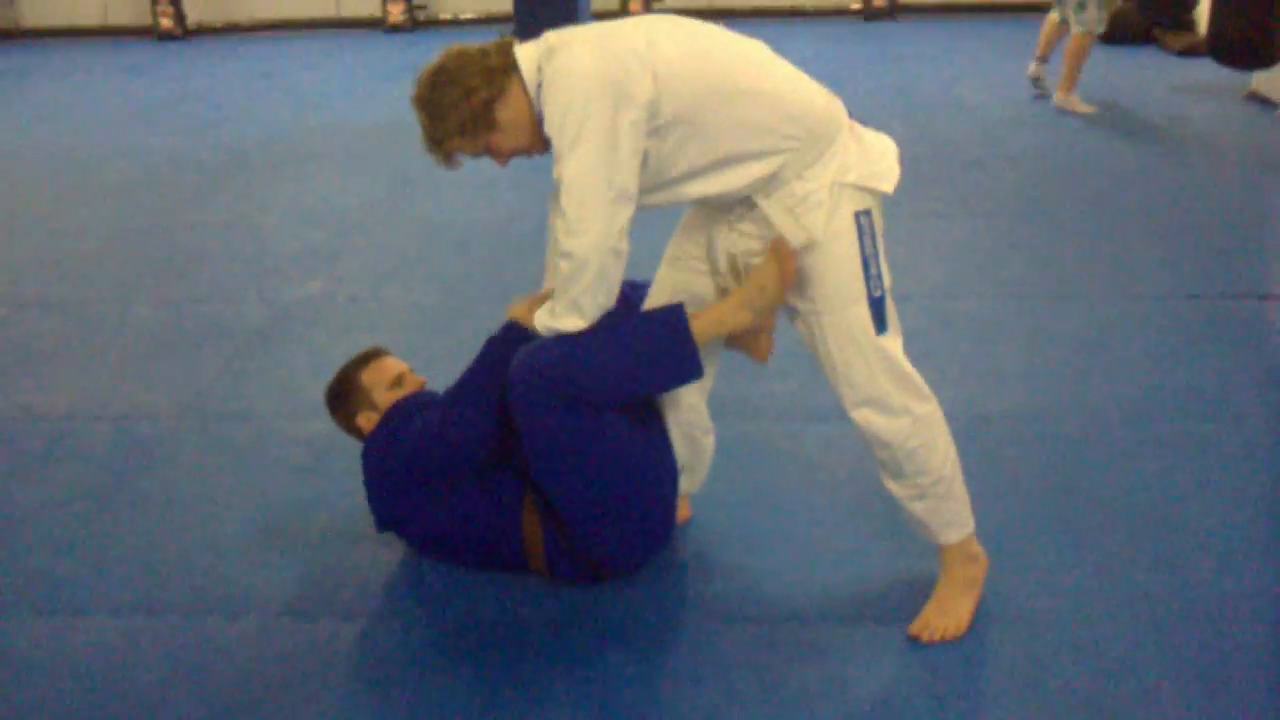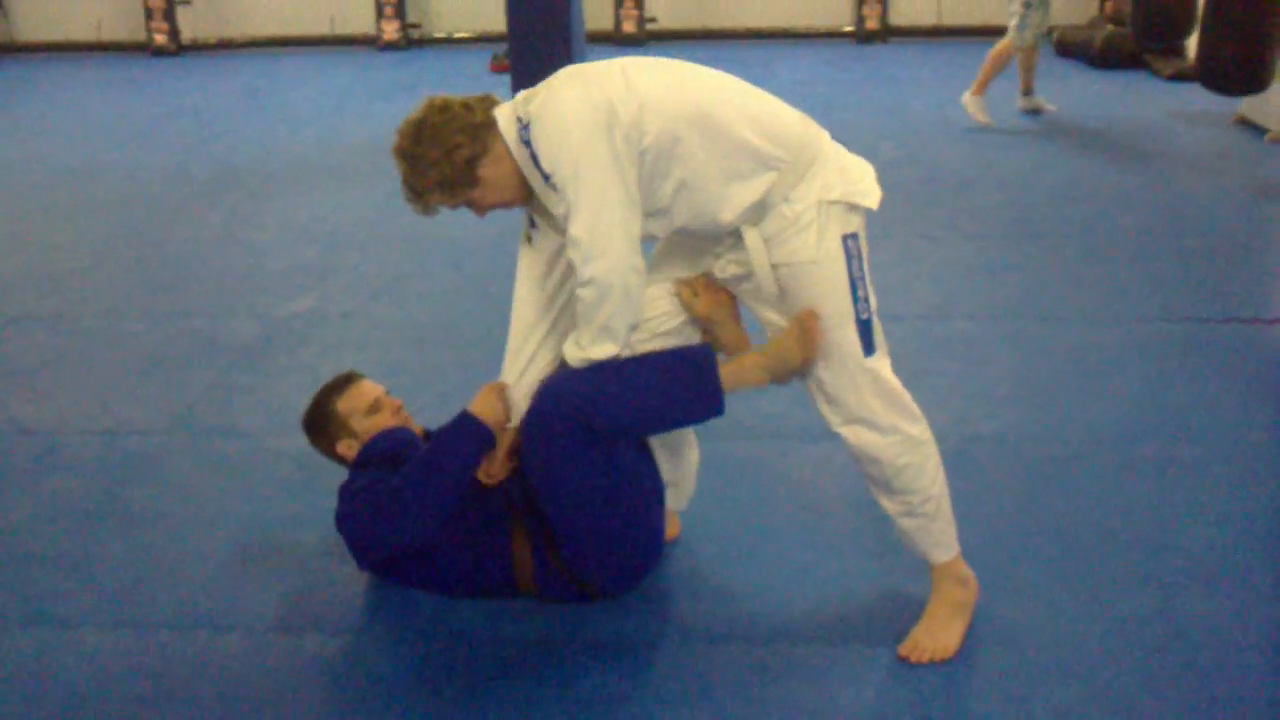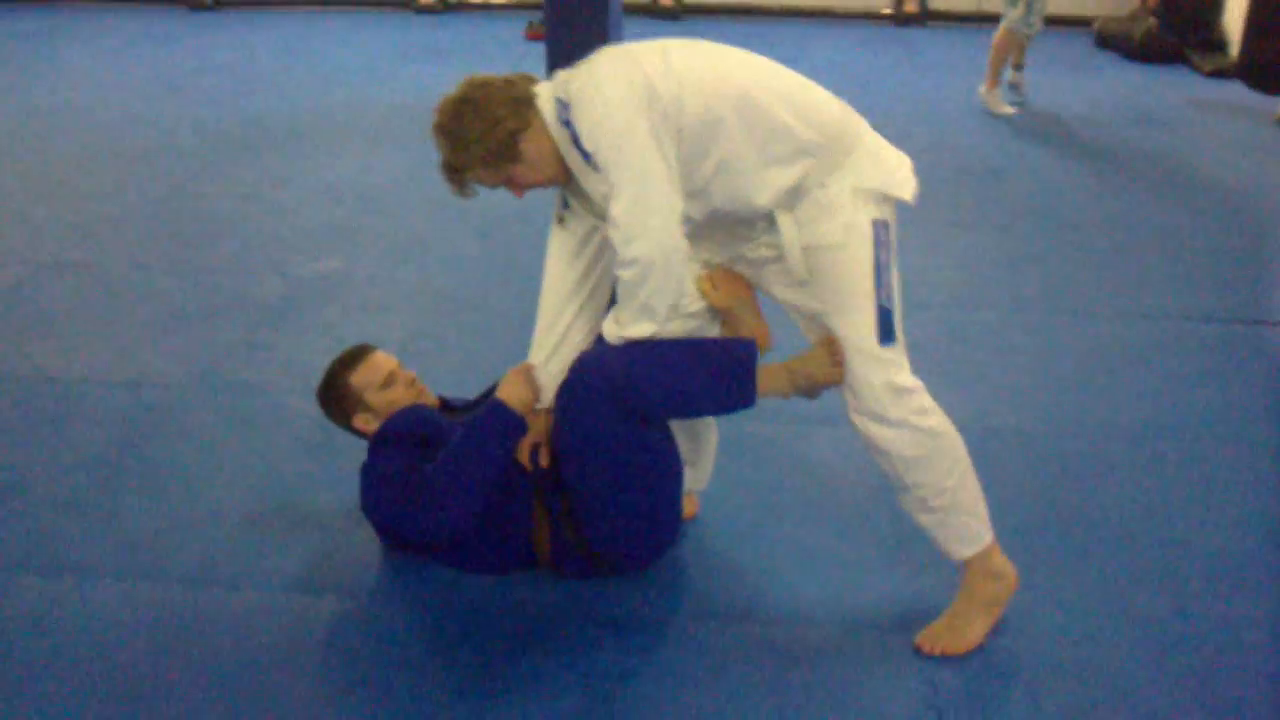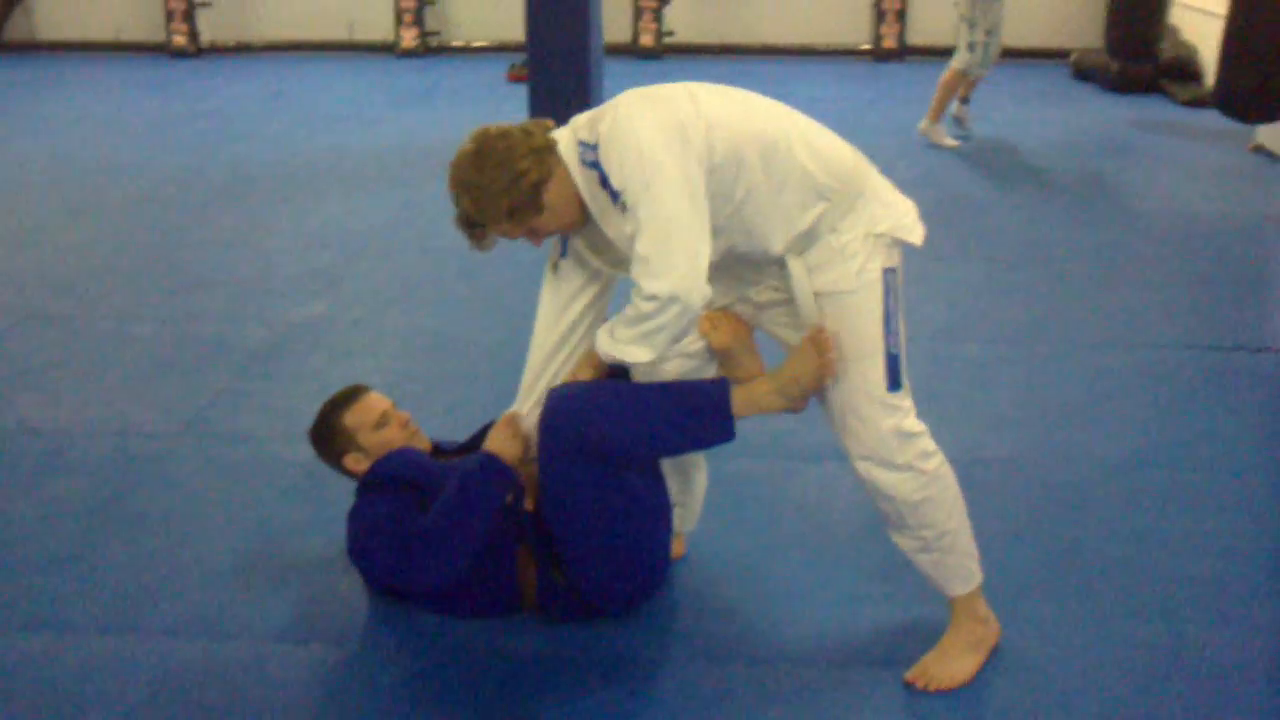
dt=0.4s
person 1, frame 1
left shoulder: (582, 83)
right shoulder: (560, 79)
left elbow: (595, 247)
right elbow: (576, 228)
left wrist: (550, 345)
left hip: (813, 180)
right hip: (737, 187)
left knee: (872, 384)
left ankle: (960, 553)
person 1, frame 2
left shoulder: (566, 123)
right shoulder: (540, 149)
left elbow: (609, 275)
right elbow: (543, 290)
left wrist: (575, 377)
right wrist: (515, 416)
left hip: (798, 202)
right hip: (715, 215)
left knee: (860, 400)
left ankle: (951, 576)
person 1, frame 3
left shoulder: (605, 102)
right shoulder: (575, 132)
left elbow: (650, 253)
right elbow: (574, 273)
left wrist: (614, 354)
right wrist: (544, 397)
left hip: (831, 187)
right hip: (745, 201)
left knee: (878, 394)
right knee: (668, 338)
left ankle: (985, 570)
person 1, frame 4
left shoulder: (635, 144)
right shoulder: (579, 175)
left elbow: (674, 293)
right elbow: (566, 309)
left wrist: (597, 357)
left hip: (836, 234)
right hip: (744, 246)
left knee: (881, 438)
right knee: (663, 378)
left ankle: (972, 615)
right ankle: (665, 534)
person 2, frame 1
left shoulder: (433, 423)
right shoulder: (390, 458)
right elbow: (463, 426)
right wrist: (513, 331)
left hip: (637, 483)
right hip: (615, 518)
right knee: (535, 369)
right ankle: (736, 311)
person 2, frame 2
left shoulder: (427, 450)
right shoulder: (364, 506)
right elbow: (410, 516)
right wrist: (473, 426)
left hip: (611, 500)
right hip: (600, 548)
right knee: (564, 399)
left ankle: (712, 340)
right ankle: (758, 365)
person 2, frame 3
left shoulder: (447, 417)
right shoulder: (387, 481)
right elbow: (443, 509)
right wrist: (505, 413)
left hip: (634, 480)
right hip: (617, 525)
right knee: (599, 374)
left ankle: (732, 326)
right ankle: (789, 376)
person 2, frame 4
left shoulder: (443, 459)
right shoulder: (376, 526)
right elbow: (434, 562)
right wrist: (494, 464)
left hip: (629, 523)
right hip: (602, 567)
right knee: (572, 413)
left ankle: (727, 359)
right ankle: (771, 392)
